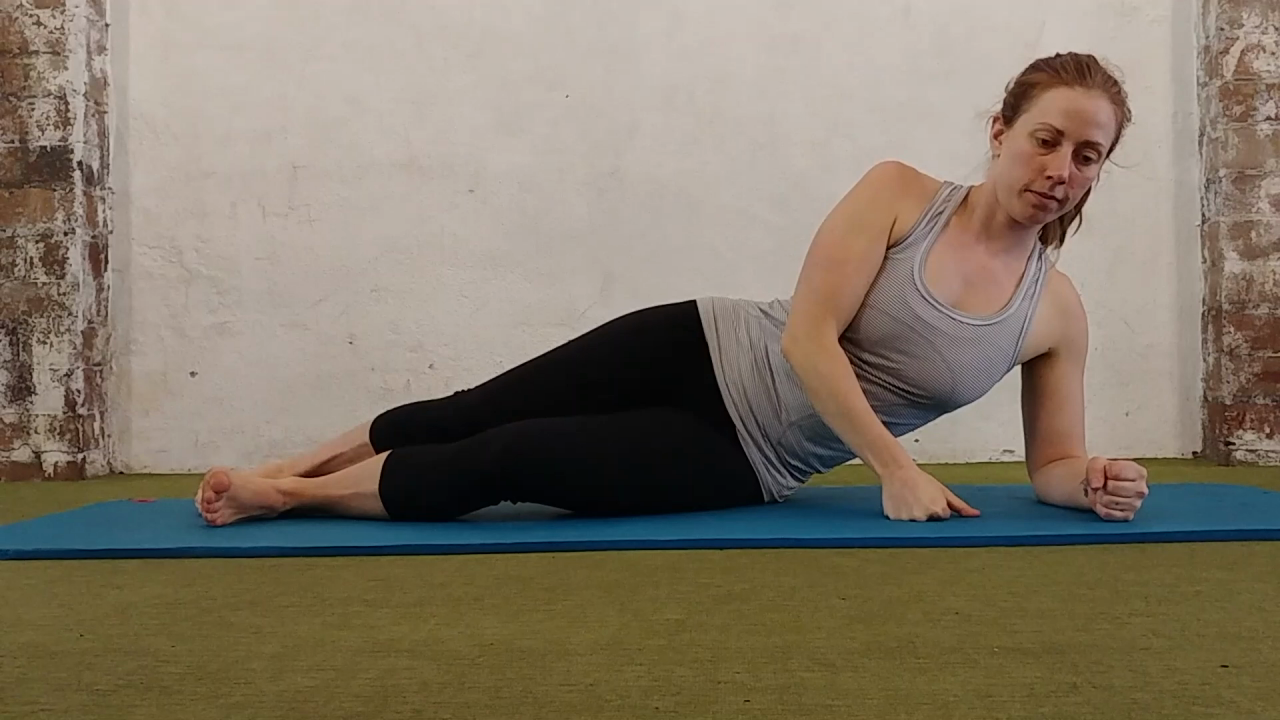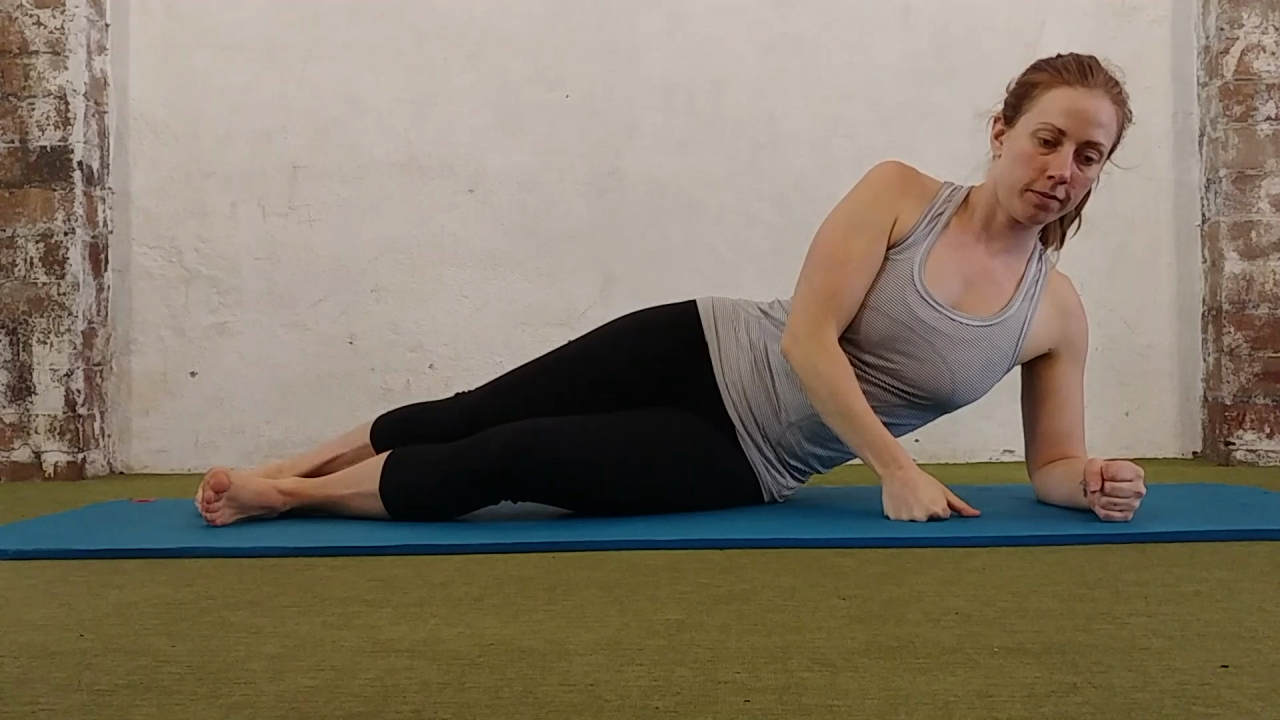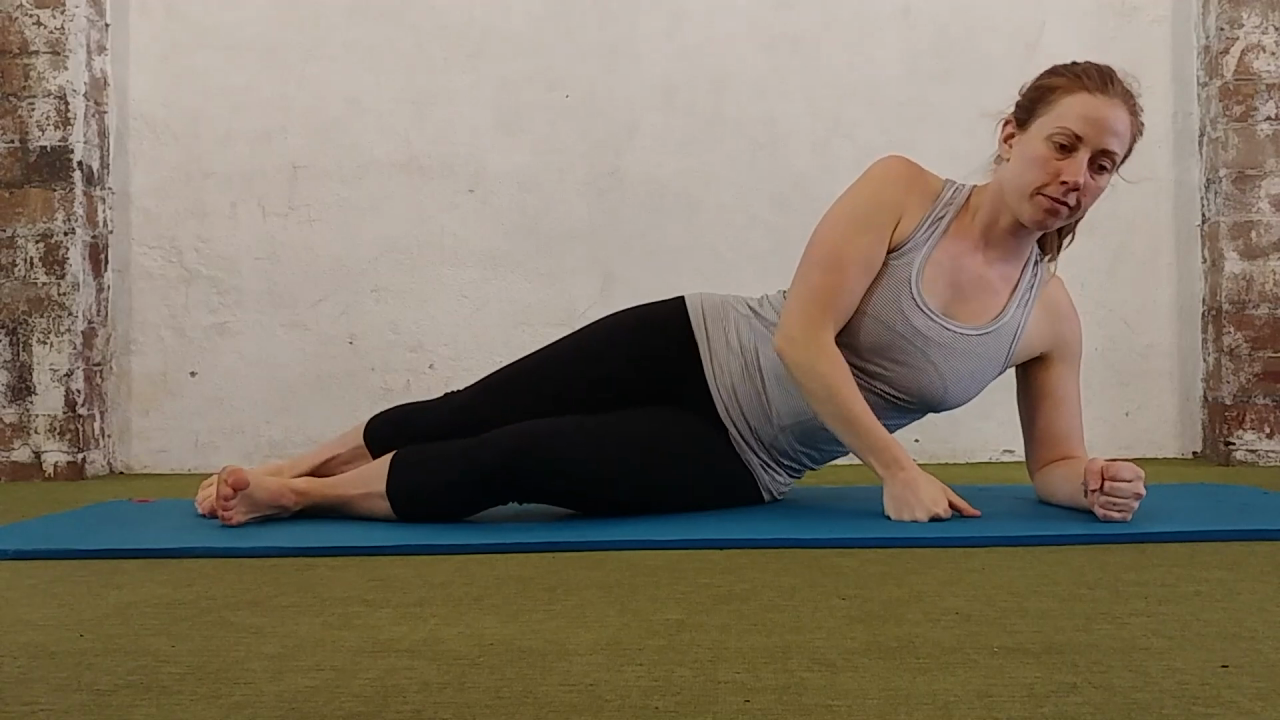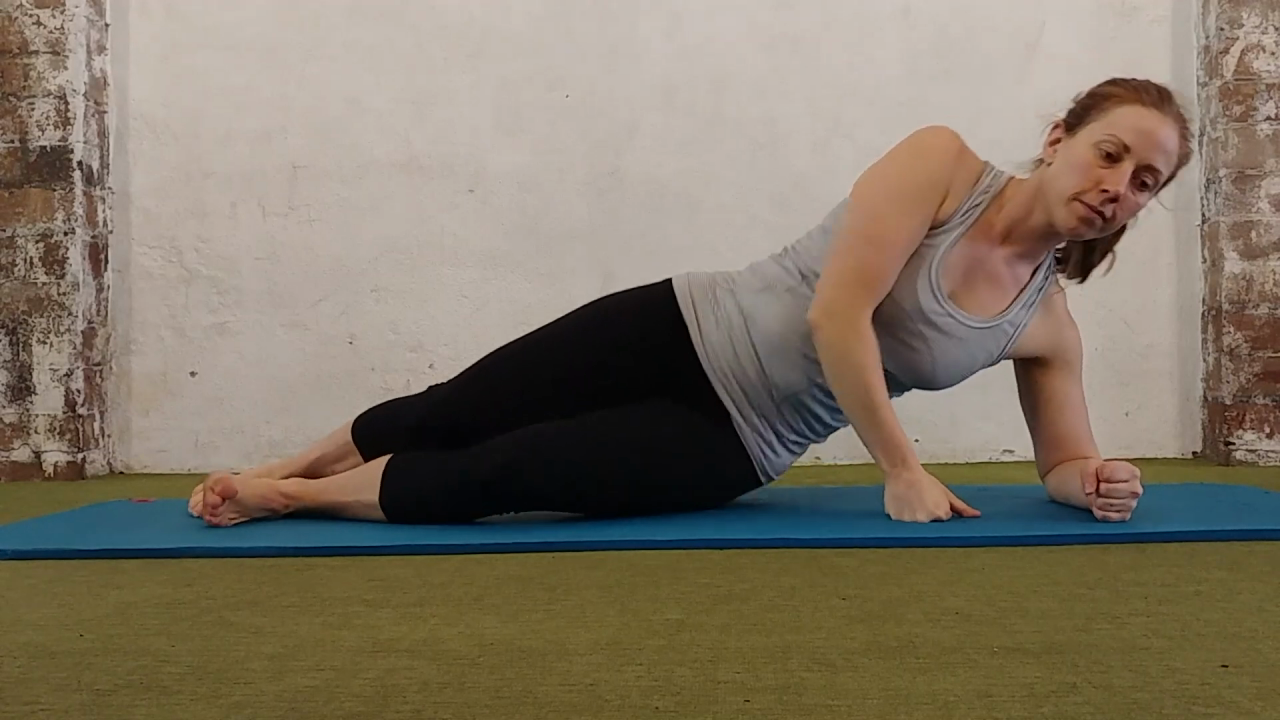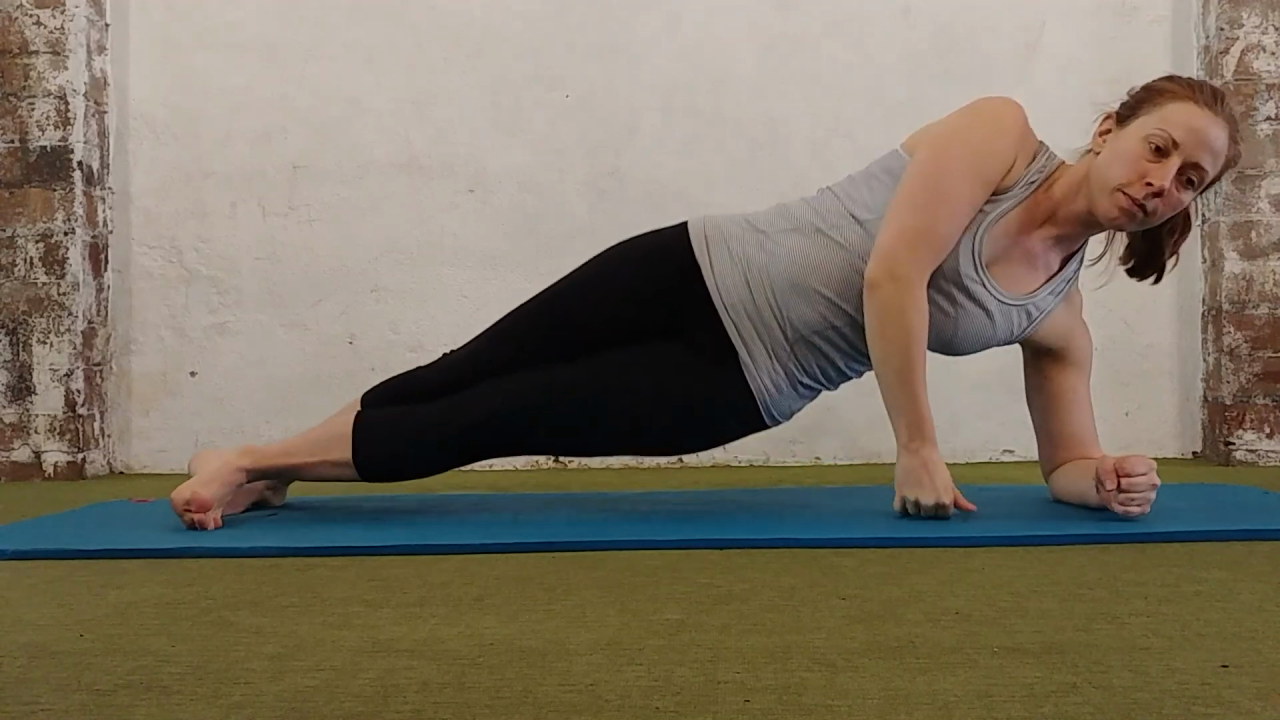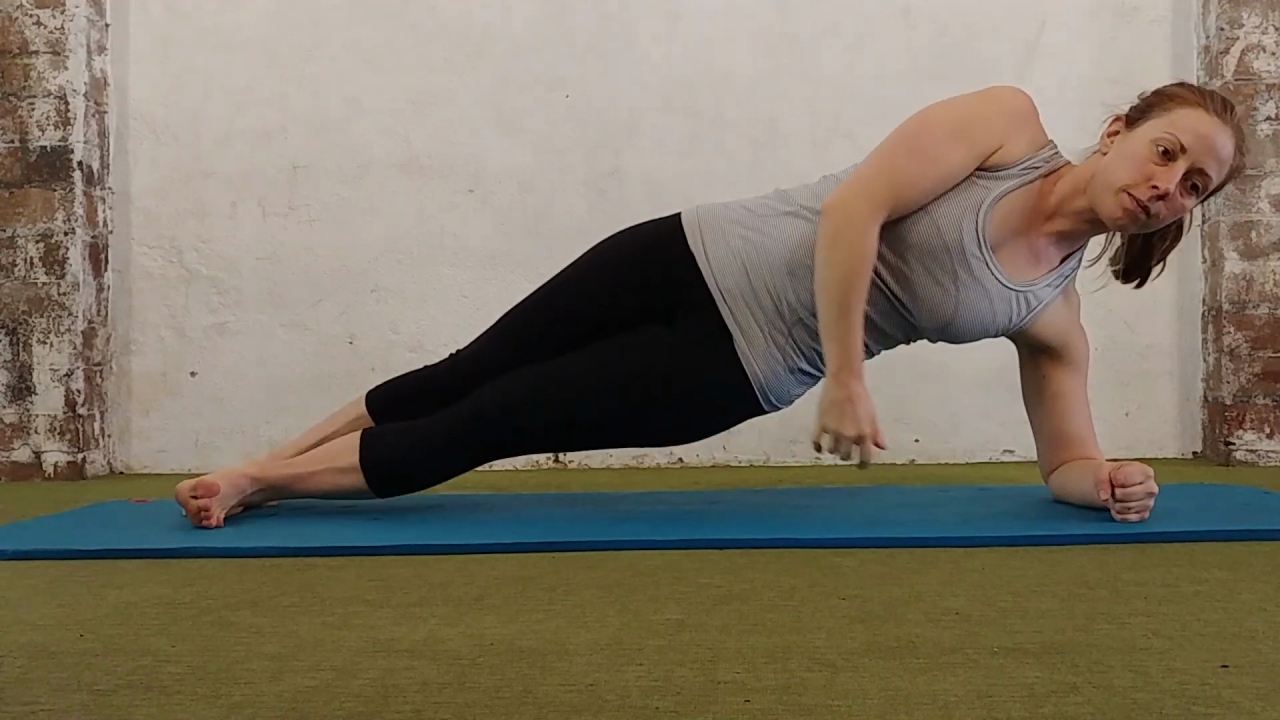
dt=0.3s
person 1, frame 1
left shoulder: (1057, 314)
right shoulder: (899, 191)
left elbow: (1052, 465)
right elbow: (808, 336)
left wrist: (1094, 480)
right wrist: (897, 469)
left hip: (744, 463)
right hip: (703, 350)
left knee: (501, 464)
right knee: (460, 418)
left ankle: (285, 495)
right ankle: (275, 478)
person 1, frame 2
left shoulder: (1059, 315)
right shoulder: (900, 192)
left elbow: (1053, 464)
right elbow: (808, 339)
left wrist: (1096, 482)
right wrist: (898, 471)
left hip: (742, 468)
right hip: (703, 353)
left knee: (509, 464)
right knee: (464, 416)
left ankle: (287, 496)
right ankle: (271, 479)
person 1, frame 3
left shoulder: (1051, 319)
right shoulder: (901, 189)
left elbow: (1051, 464)
right elbow: (801, 338)
left wrist: (1095, 480)
right wrist: (899, 470)
left hip: (738, 465)
right hip: (691, 350)
left knee: (509, 462)
right knee: (454, 418)
left ankle: (291, 496)
right ankle: (277, 478)
person 1, frame 4
left shoulder: (1048, 330)
right shoulder: (941, 161)
left elbow: (1063, 463)
right elbow: (836, 317)
left wrist: (1098, 483)
right wrist: (902, 474)
left hip: (731, 444)
right hip: (680, 328)
left knee: (497, 475)
right knee: (441, 414)
left ankle: (283, 497)
right ankle: (268, 480)
person 1, frame 5
left shoulder: (1061, 318)
right shoulder: (1001, 131)
left elbow: (1067, 463)
right elbow: (893, 276)
left wrist: (1111, 481)
right wrist: (917, 450)
left hip: (739, 385)
right hip: (695, 272)
left knee: (480, 424)
right knee: (452, 381)
left ankle: (260, 470)
right ankle: (252, 464)
person 1, frame 6
left shoulder: (1055, 318)
right shoulder: (1009, 121)
left elbow: (1066, 462)
right elbow: (850, 207)
left wrist: (1111, 481)
right wrist: (843, 375)
left hip: (731, 369)
right hip: (693, 258)
left knee: (480, 428)
right knee: (458, 378)
left ankle: (261, 483)
right ankle: (253, 471)
